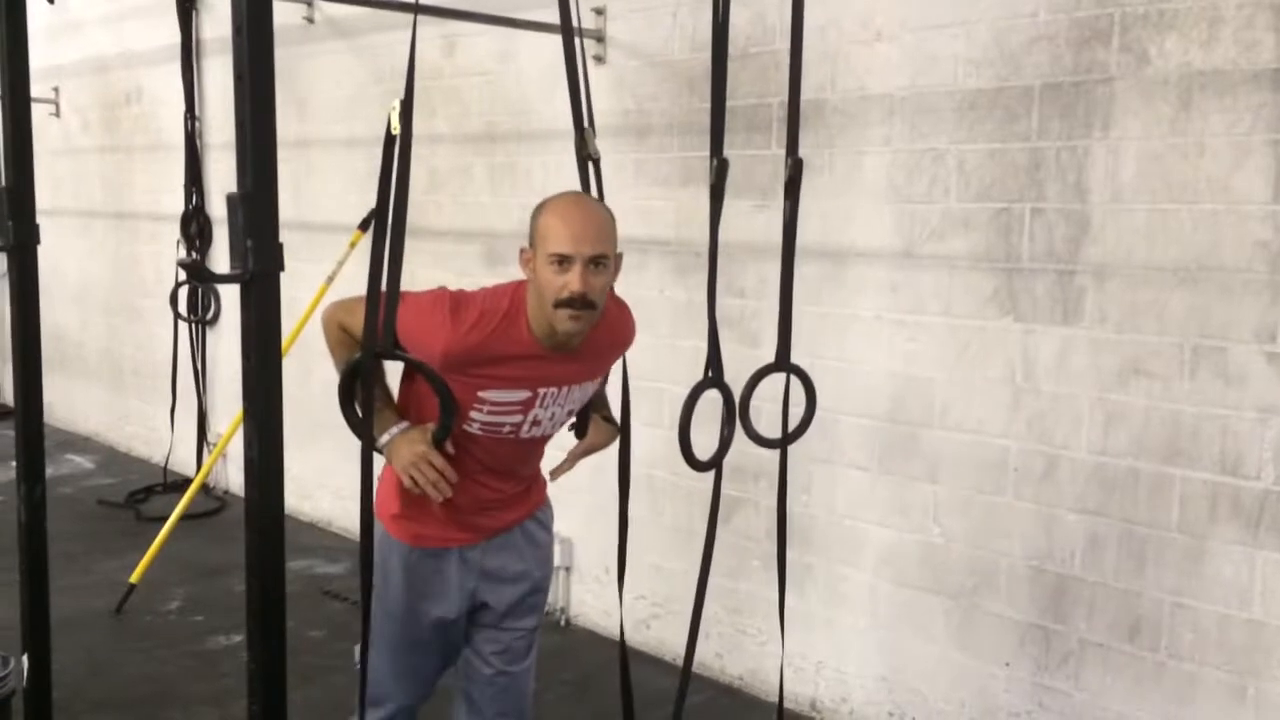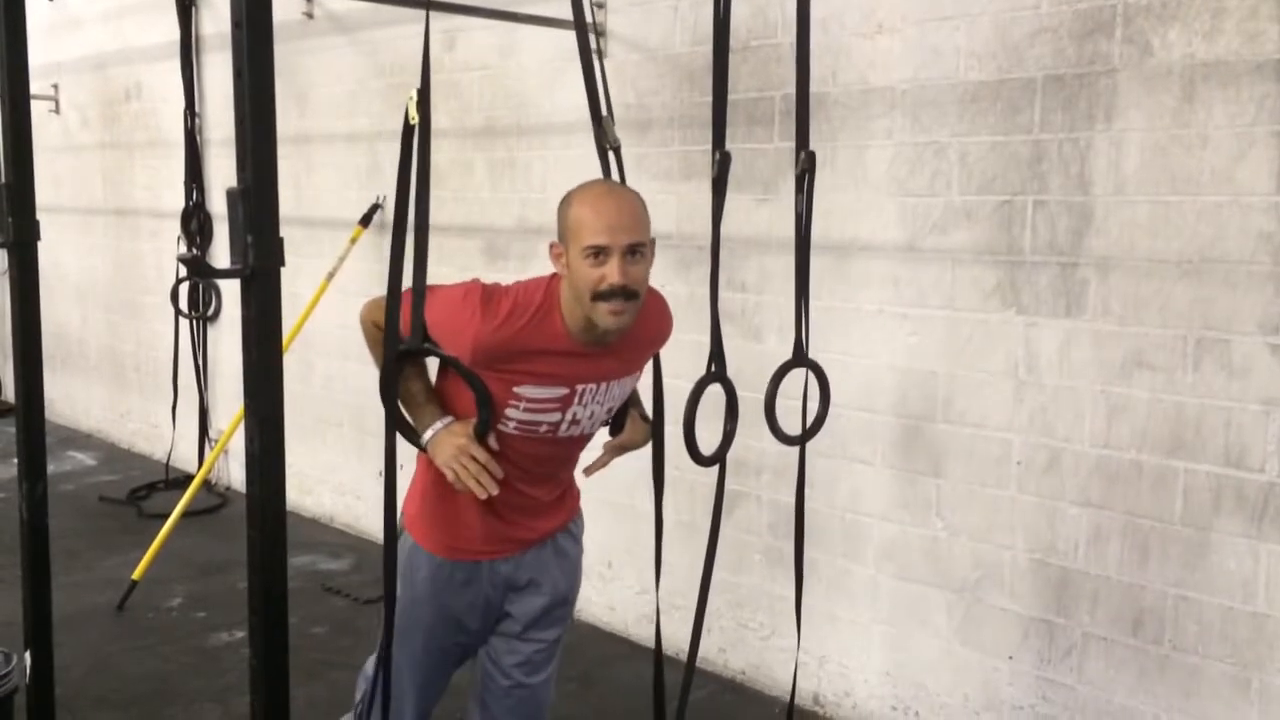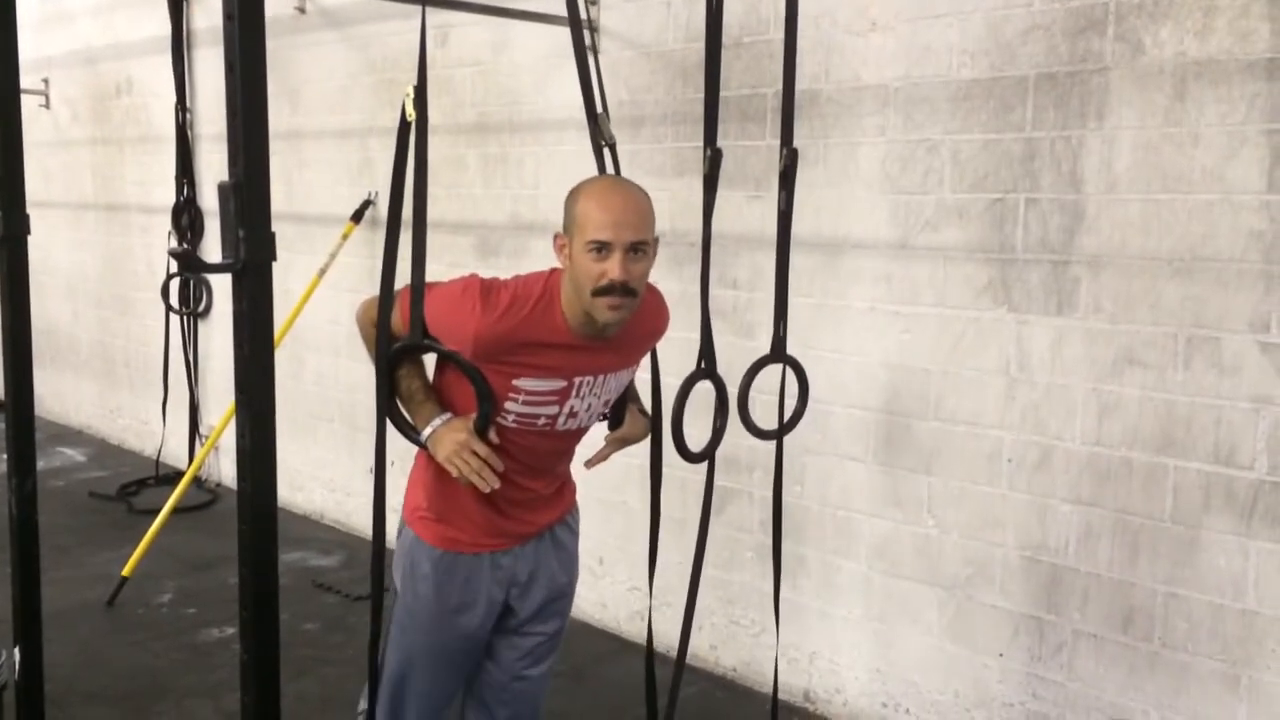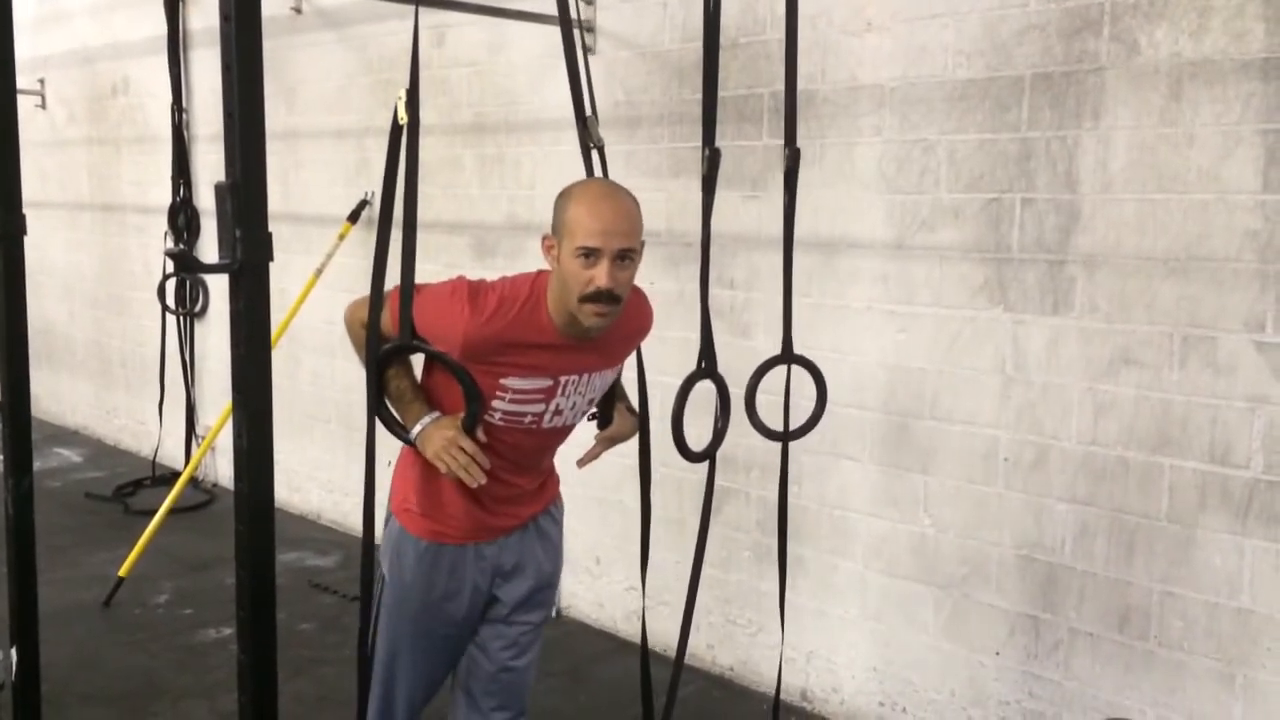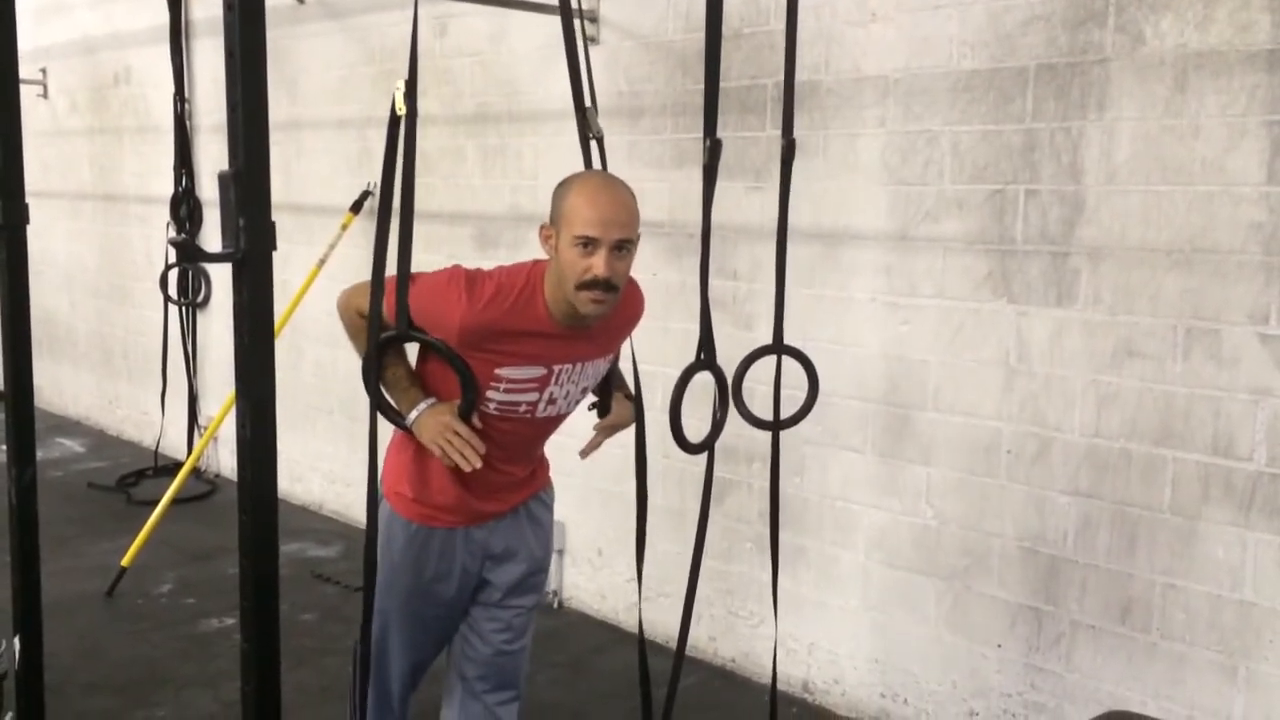
dt=1s
person 1, frame 1
left shoulder: (615, 327)
right shoulder: (459, 325)
right elbow: (340, 320)
left wrist: (602, 415)
right wrist: (390, 430)
left hip: (518, 531)
right hip: (424, 533)
person 1, frame 2
left shoulder: (652, 320)
right shoulder: (492, 320)
right elbow: (377, 317)
left wrist: (634, 413)
right wrist: (433, 425)
left hip: (549, 541)
right hip: (452, 539)
person 1, frame 3
left shoulder: (649, 316)
right shoulder: (491, 313)
right elbow: (374, 317)
left wrist: (633, 408)
right wrist: (431, 422)
left hip: (547, 535)
right hip: (452, 540)
person 1, frame 4
left shoulder: (633, 317)
right shoulder: (479, 314)
right elbow: (362, 318)
left wrist: (621, 406)
right wrist: (420, 420)
left hip: (531, 526)
right hip: (438, 528)
person 1, frame 5
left shoulder: (625, 306)
right shoulder: (476, 302)
right elbow: (356, 305)
left wrist: (620, 394)
right wrist: (417, 406)
left hip: (521, 509)
right hip: (430, 511)
right knee: (391, 668)
